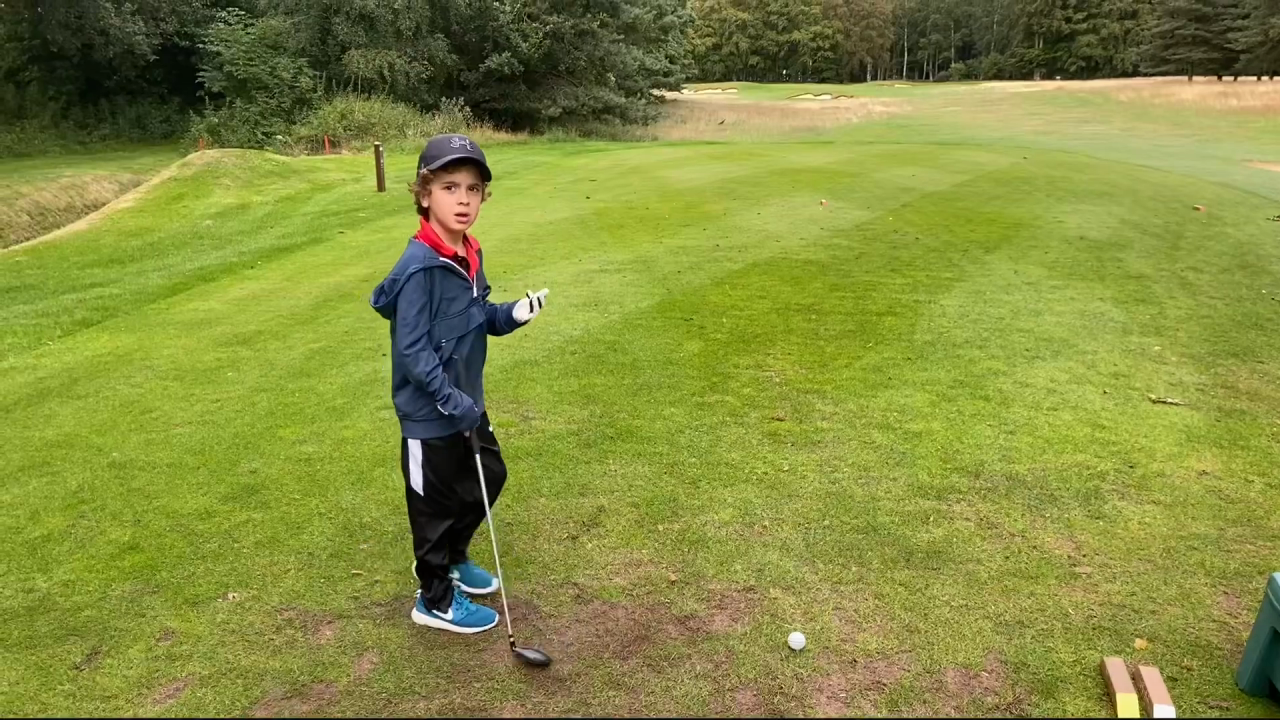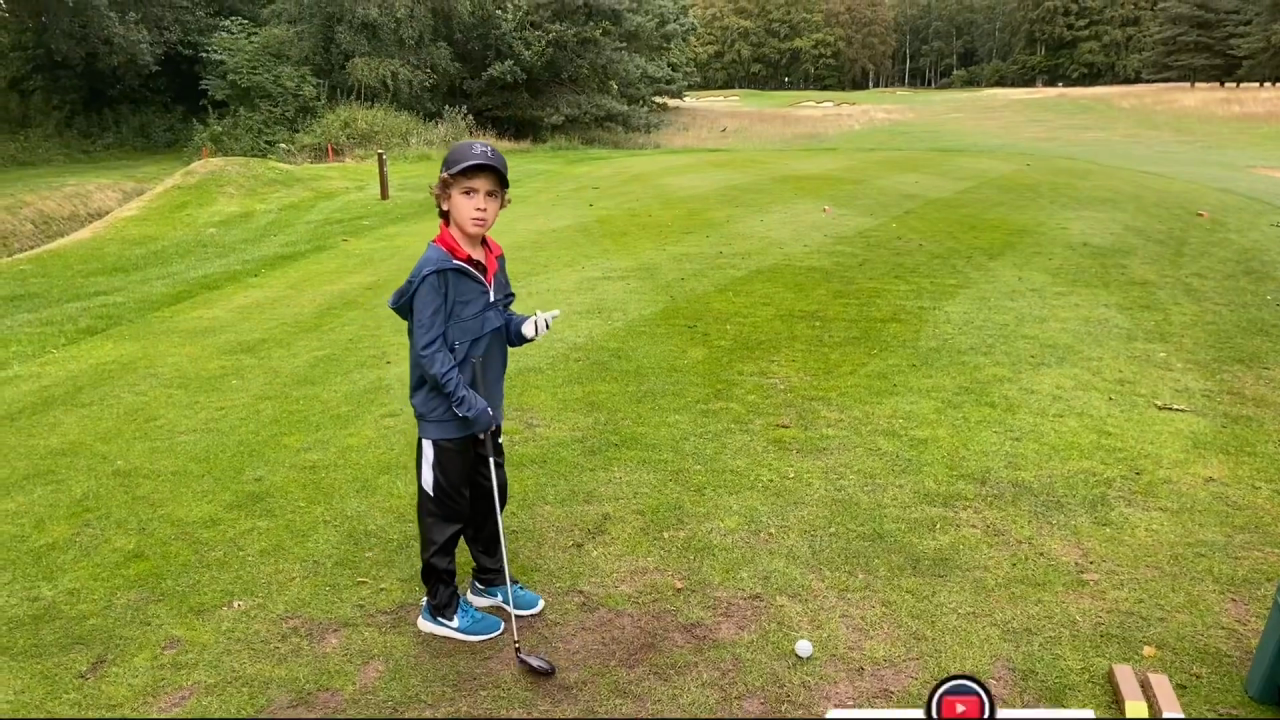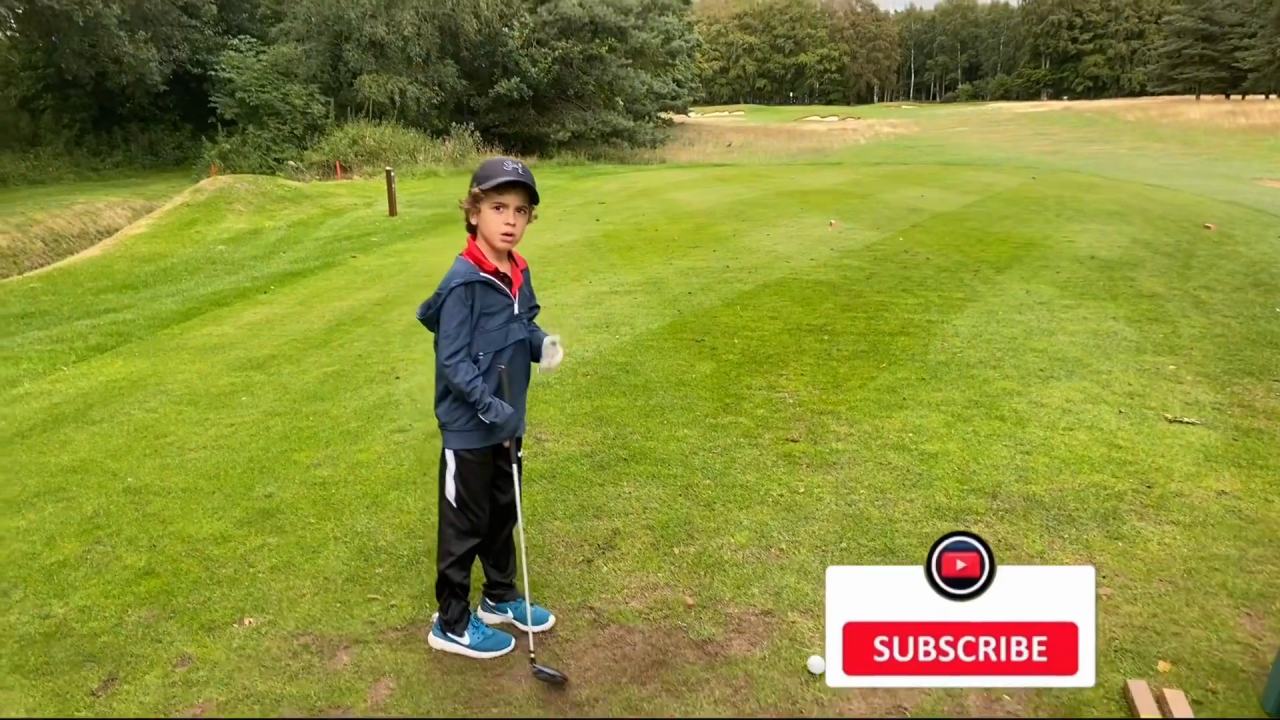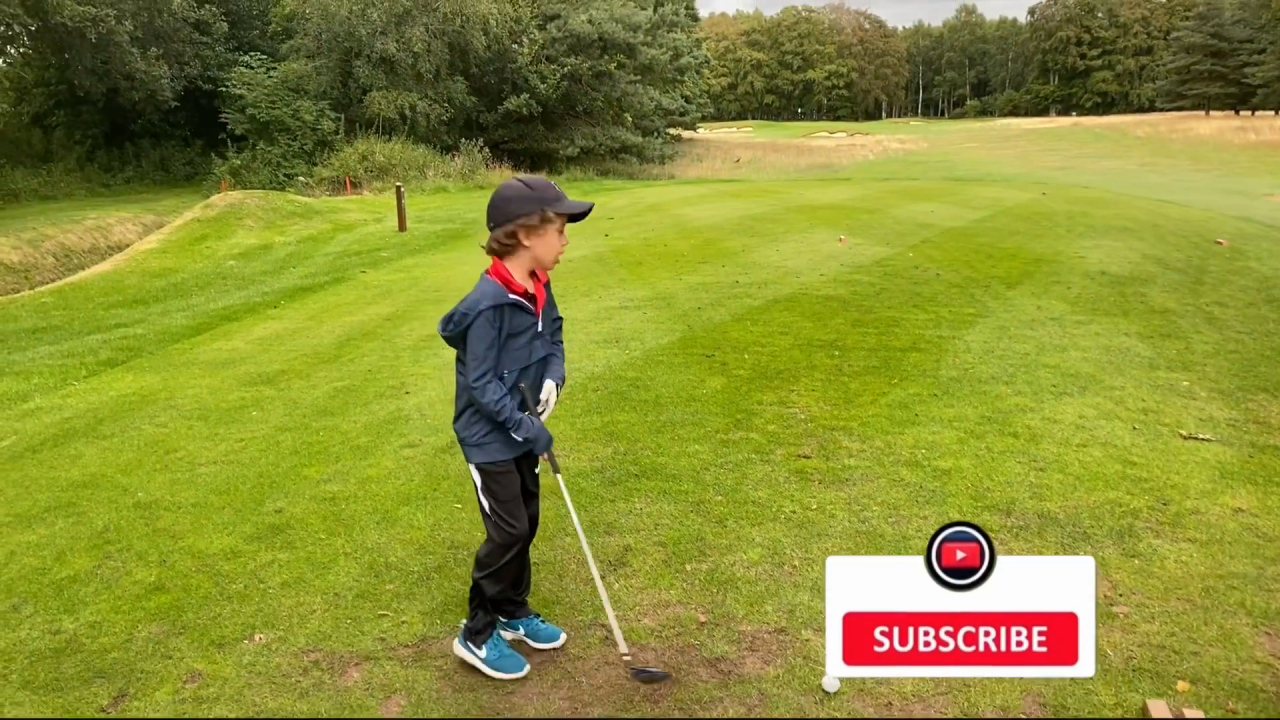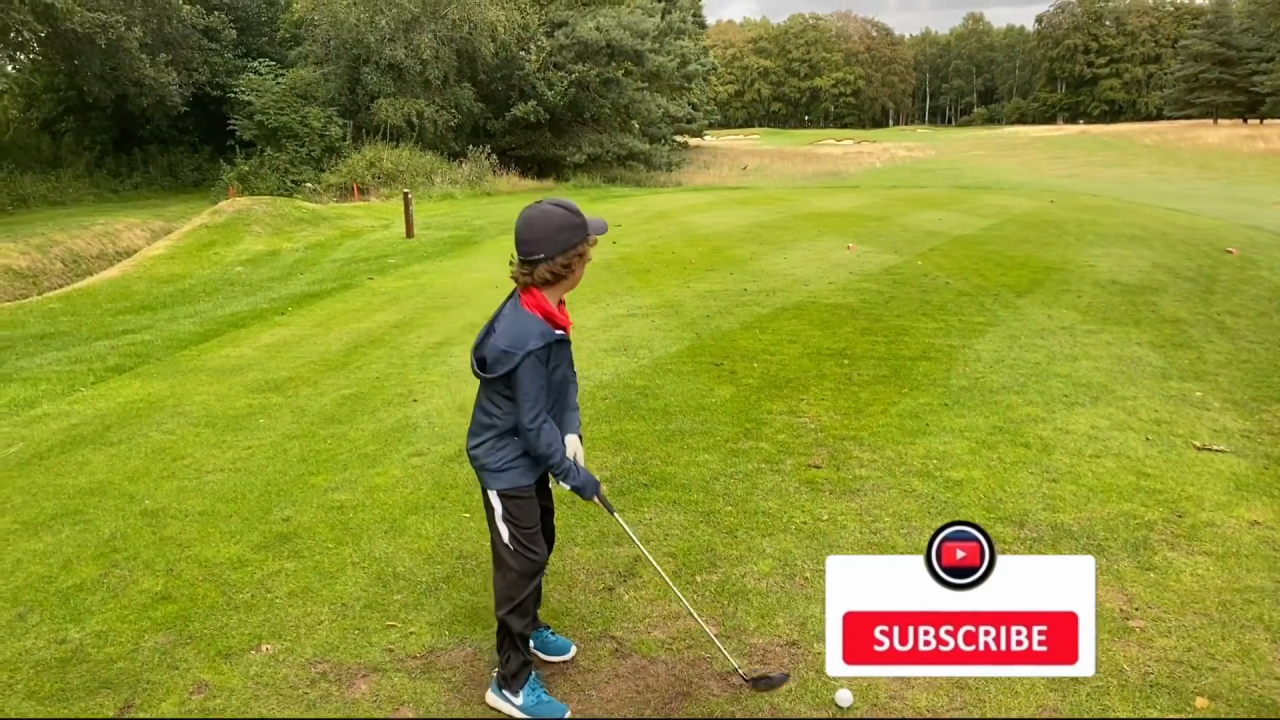
dt=0.3s
person 1, frame 1
left shoulder: (469, 254)
right shoulder: (419, 268)
right elbow: (413, 352)
left wrist: (512, 314)
right wrist: (453, 403)
left hip: (465, 402)
right hip: (429, 413)
left knee: (489, 476)
right knee: (438, 505)
left ankle: (451, 559)
right ankle: (436, 600)
person 1, frame 2
left shoulder: (492, 259)
right shoulder: (436, 271)
right elbow: (429, 351)
left wrist: (523, 327)
right wrist: (468, 404)
left hip: (485, 408)
right hip: (445, 416)
left knee: (490, 495)
right knee: (446, 510)
left ankle: (489, 583)
right ankle: (441, 608)
person 1, frame 3
left shoulder: (518, 272)
right shoulder: (463, 283)
right elbow: (453, 363)
left wrist: (543, 346)
right wrist: (492, 409)
left hip: (505, 419)
right hip: (469, 426)
left knee: (503, 510)
right knee: (466, 522)
left ankle: (500, 598)
right ankle: (451, 623)
person 1, frame 4
left shoulder: (538, 288)
right shoulder: (490, 304)
left elbow: (552, 341)
right elbow: (480, 384)
left wrist: (552, 378)
right wrist: (524, 427)
left hip: (522, 431)
right hip: (490, 437)
left knee: (525, 525)
right knee: (508, 531)
left ankle: (514, 613)
right ankle: (477, 634)
person 1, frame 5
left shoulder: (541, 309)
right shoulder: (528, 338)
left elbow: (563, 379)
right elbow: (533, 421)
left wrist: (571, 431)
right wrist: (571, 472)
left hip: (523, 454)
right hip: (503, 460)
left knee: (541, 541)
right knee: (523, 561)
left ankle: (525, 628)
